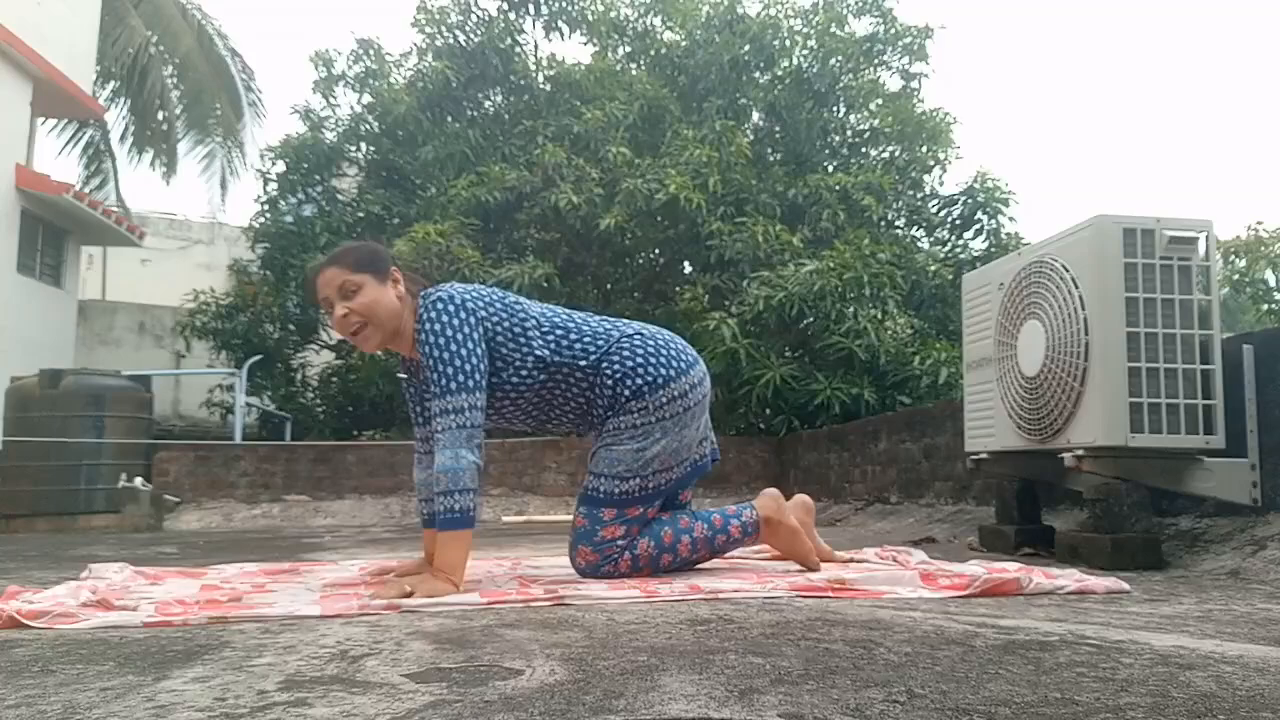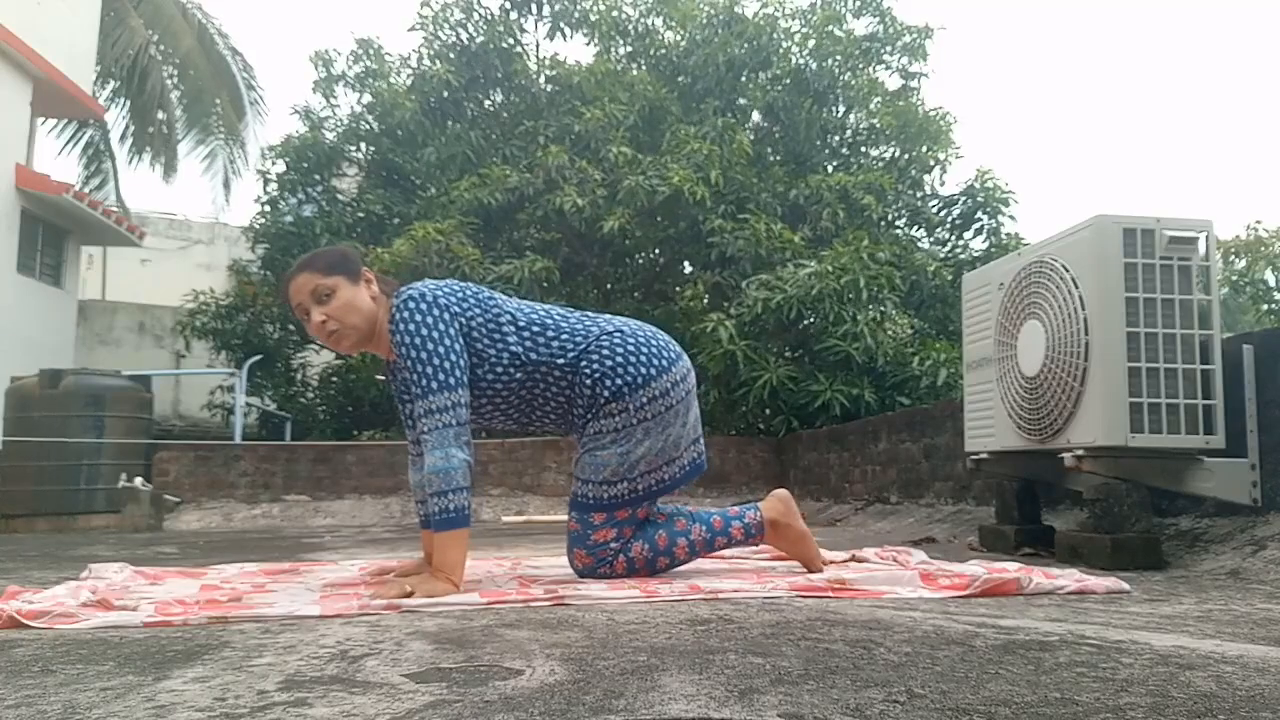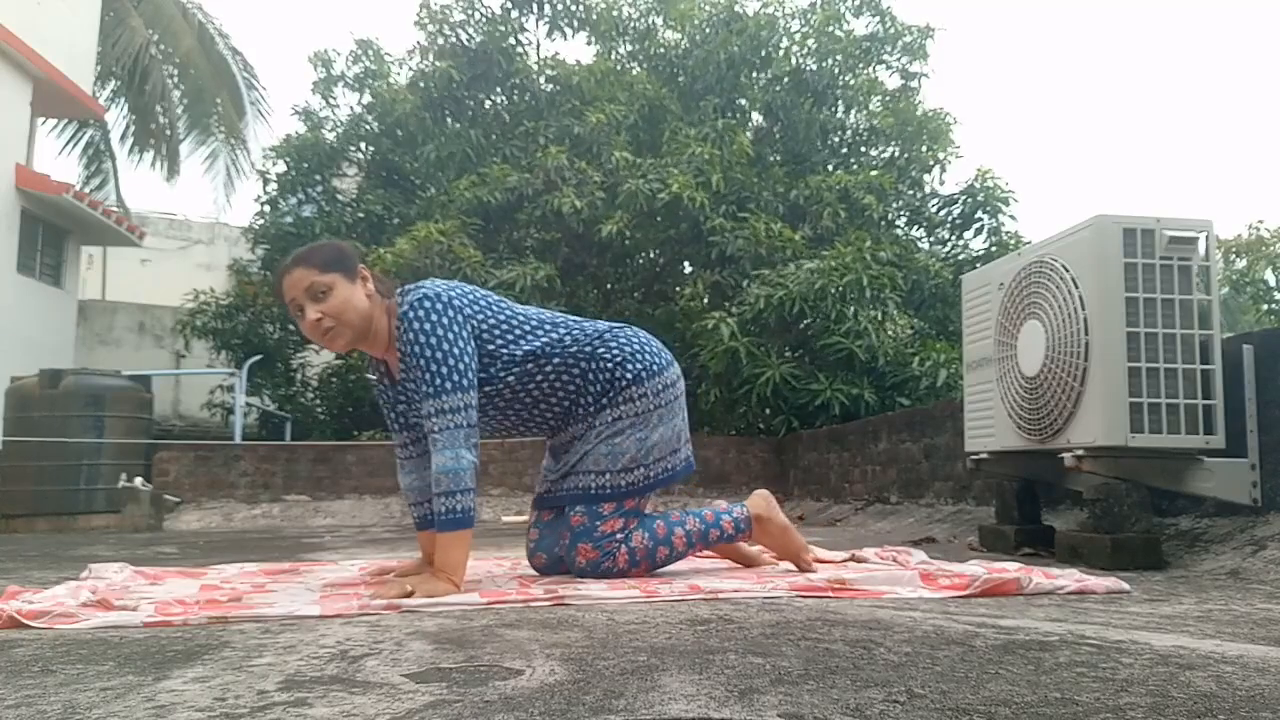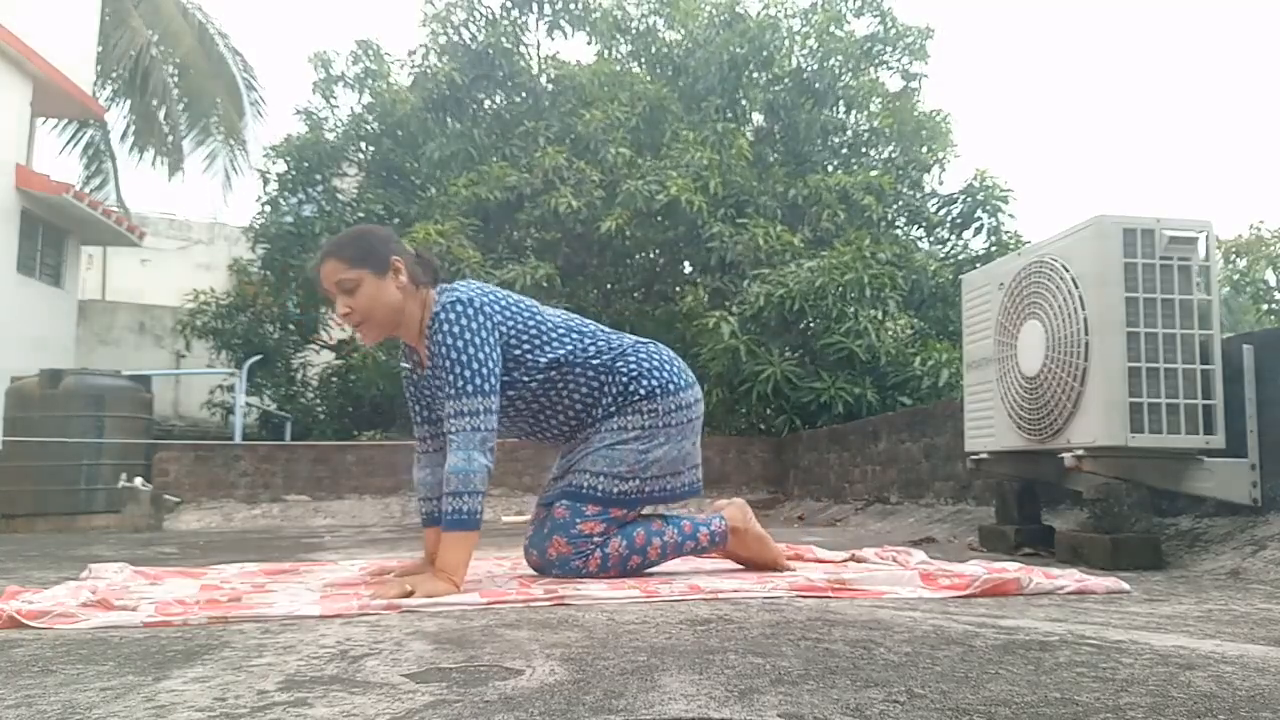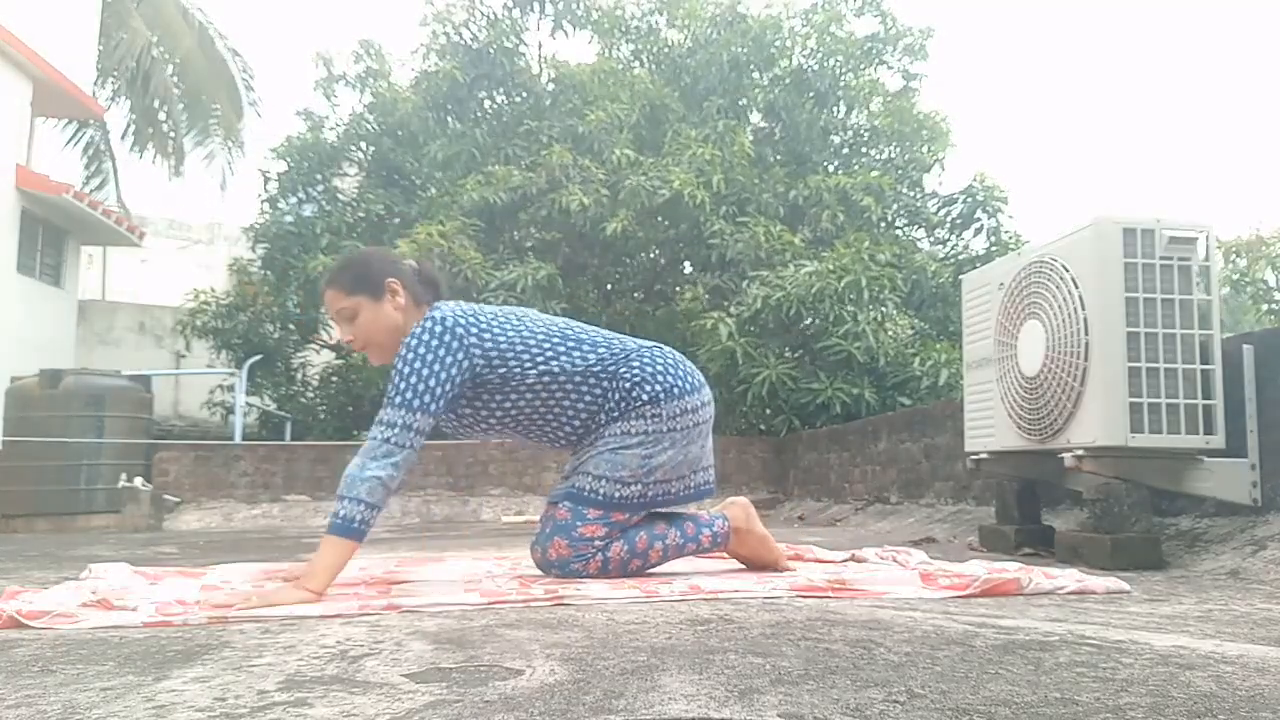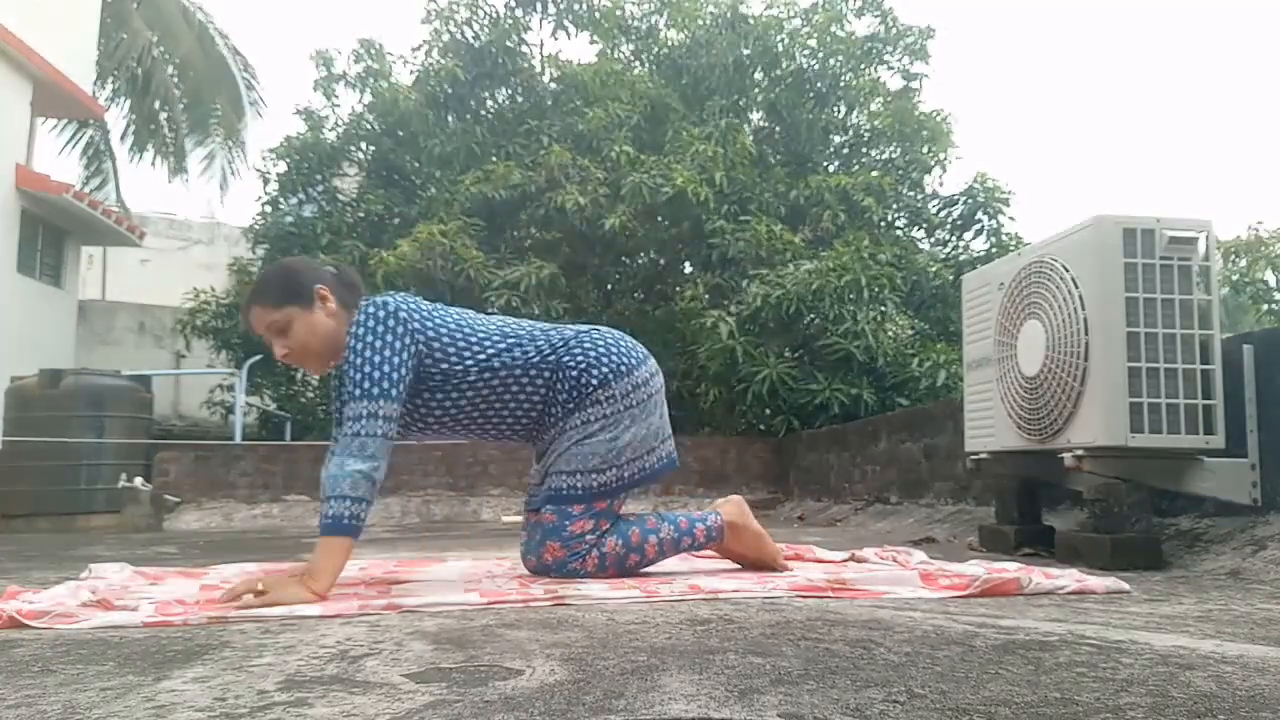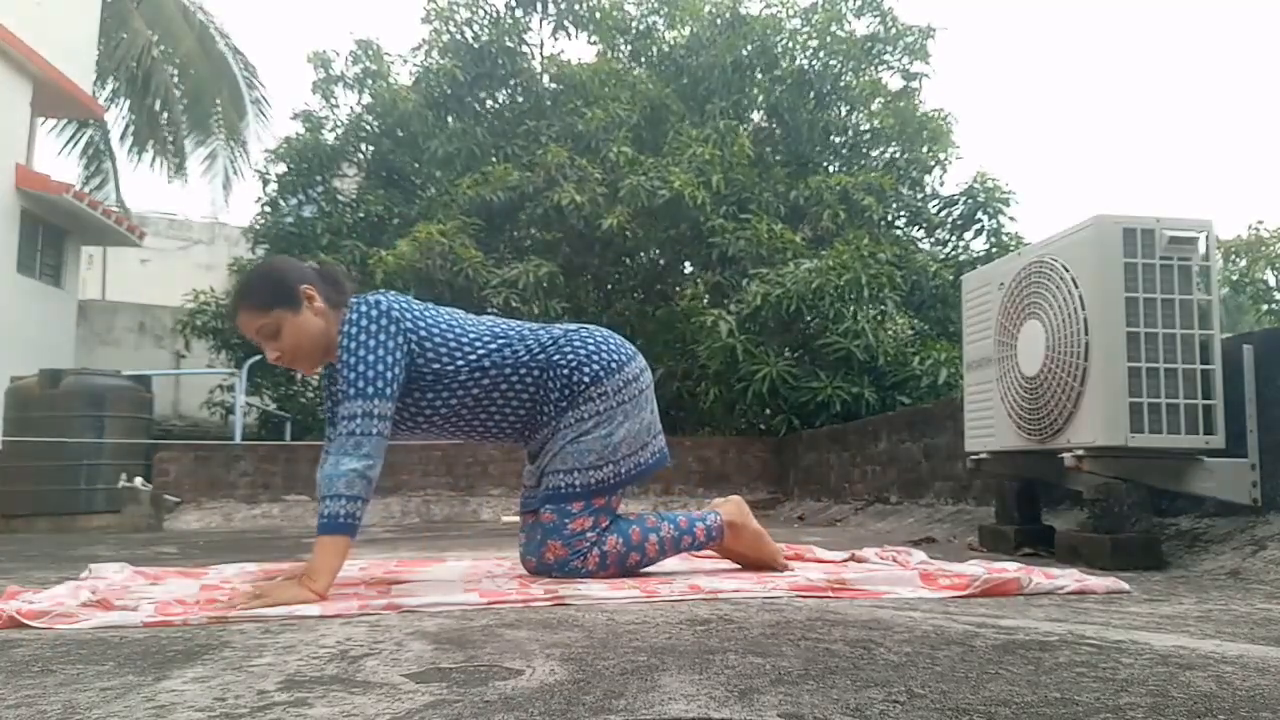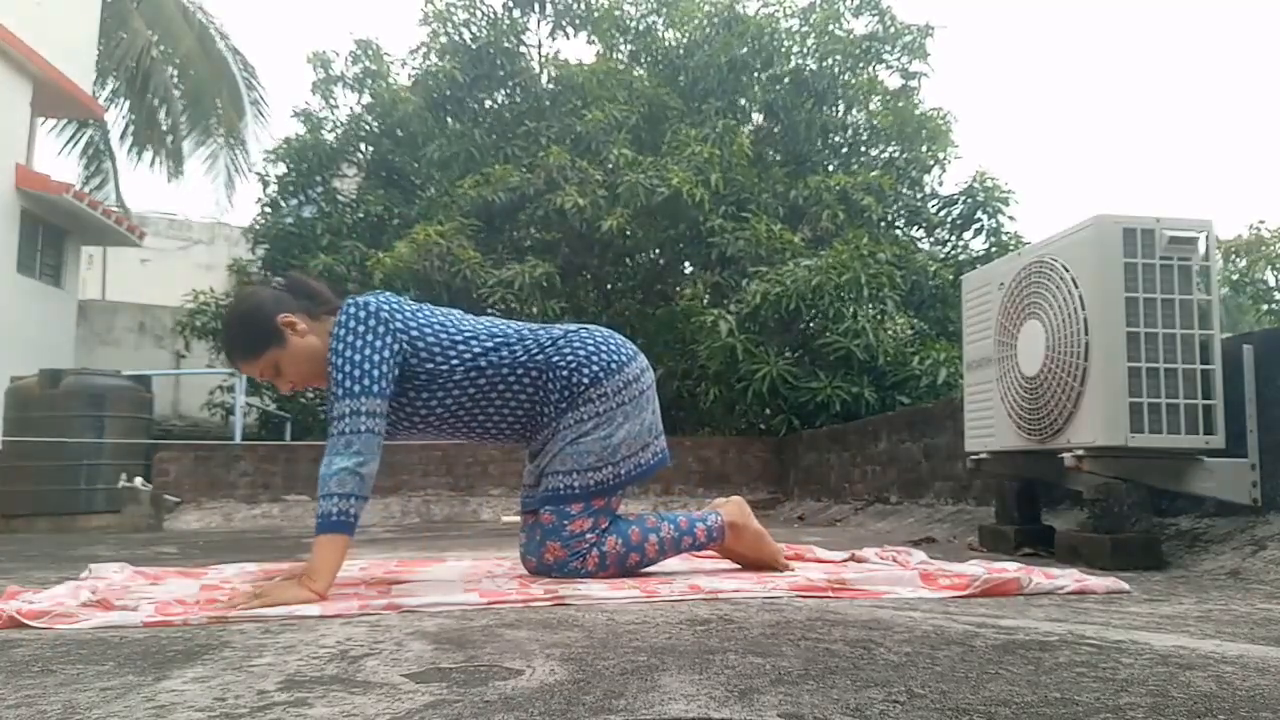
dt=0.5s
person 1, frame 1
left shoulder: (443, 311)
right shoulder: (415, 357)
left elbow: (459, 441)
right elbow: (431, 452)
left wrist: (447, 574)
right wrist: (432, 558)
left hip: (653, 380)
right hip: (648, 389)
left knee: (598, 553)
right knee: (654, 530)
left ankle: (761, 516)
right ankle: (788, 522)
person 1, frame 2
left shoulder: (417, 309)
right shoulder: (402, 356)
left elbow: (446, 439)
right elbow: (424, 452)
left wrist: (446, 574)
right wrist: (431, 557)
left hip: (634, 377)
right hip: (636, 381)
left knee: (596, 555)
right knee: (622, 529)
left ankle: (767, 518)
right ankle: (763, 521)
person 1, frame 3
left shoulder: (426, 309)
right shoulder: (383, 367)
left elbow: (453, 440)
right elbow: (414, 457)
left wrist: (447, 575)
right wrist: (430, 557)
left hip: (632, 382)
right hip: (585, 413)
left knee: (593, 553)
right knee: (549, 552)
left ankle: (749, 519)
right ankle: (710, 528)
person 1, frame 4
left shoulder: (458, 310)
right shoulder: (413, 354)
left elbow: (470, 441)
right elbow: (433, 451)
left wrist: (448, 575)
right wrist: (434, 557)
left hip: (651, 397)
right hip: (601, 420)
left knee: (563, 554)
right knee: (545, 550)
left ankle: (726, 529)
right ankle: (711, 526)
person 1, frame 5
left shoulder: (441, 330)
right shoulder: (428, 357)
left elbow: (385, 455)
right elbow: (387, 453)
left wrist: (311, 582)
right wrist: (318, 566)
left hip: (657, 400)
right hip: (631, 406)
left knee: (563, 552)
right knee: (561, 544)
left ankle: (727, 528)
right ankle: (719, 521)
person 1, frame 6
left shoulder: (378, 320)
right shoulder: (352, 369)
left elbow: (364, 453)
right elbow: (346, 460)
left wrist: (316, 583)
right wrist: (312, 568)
left hip: (609, 381)
right hip: (579, 404)
left knee: (558, 555)
right knee: (548, 548)
left ankle: (720, 523)
right ankle: (711, 524)
person 1, frame 7
left shoulder: (369, 319)
right shoulder: (341, 371)
left elbow: (358, 451)
right elbow: (339, 458)
left wrist: (315, 582)
right wrist: (312, 567)
left hip: (598, 379)
right hip: (566, 406)
left knee: (560, 555)
right knee: (542, 553)
left ankle: (720, 524)
right ankle: (710, 523)
person 1, frame 8
left shoulder: (360, 320)
right shoulder: (348, 365)
left elbow: (354, 451)
right elbow: (345, 458)
left wrist: (314, 582)
right wrist: (313, 566)
left hip: (599, 377)
right hip: (571, 401)
left knee: (560, 555)
right knee: (543, 553)
left ankle: (722, 525)
right ankle: (711, 521)
